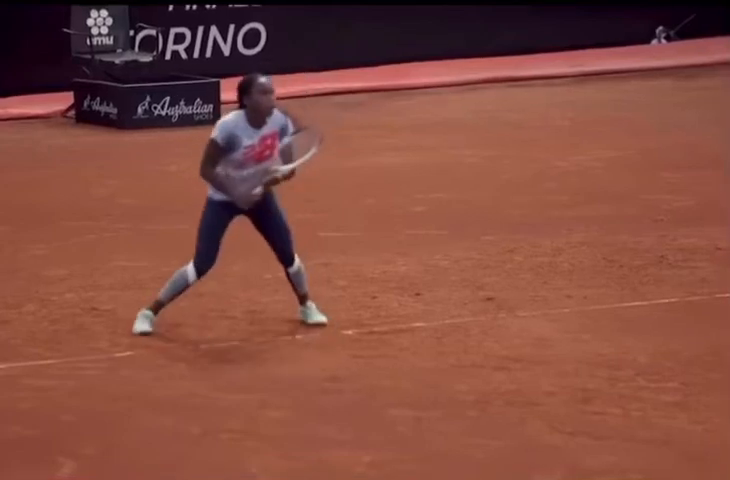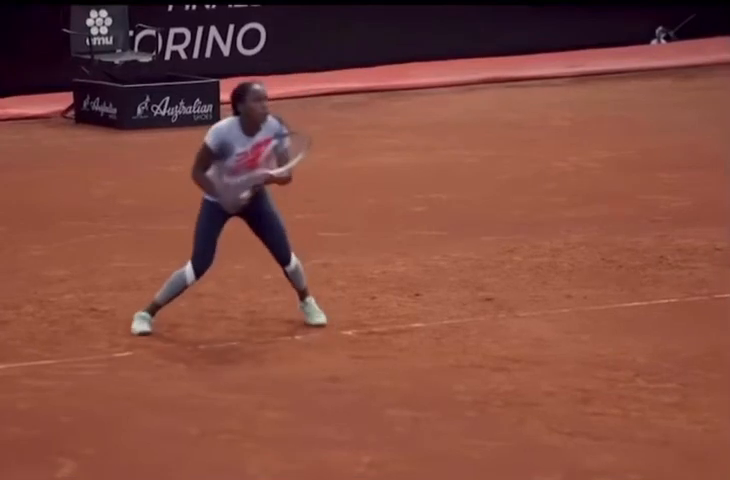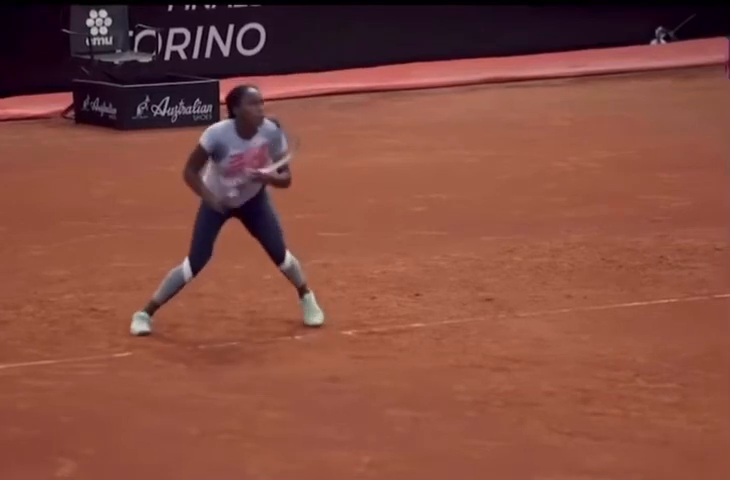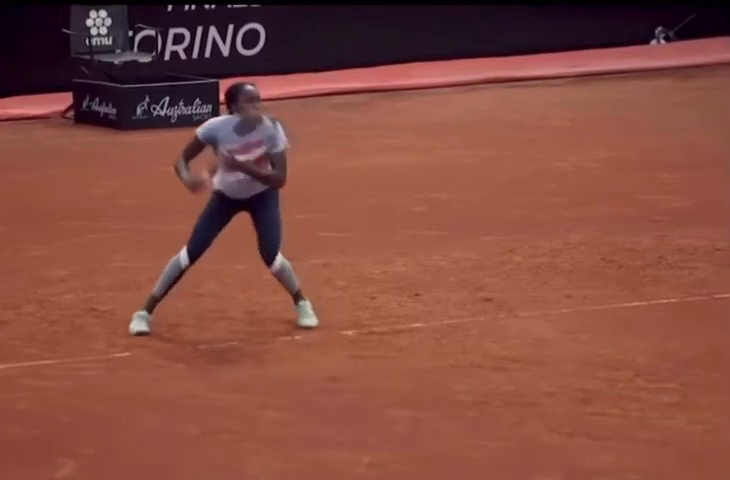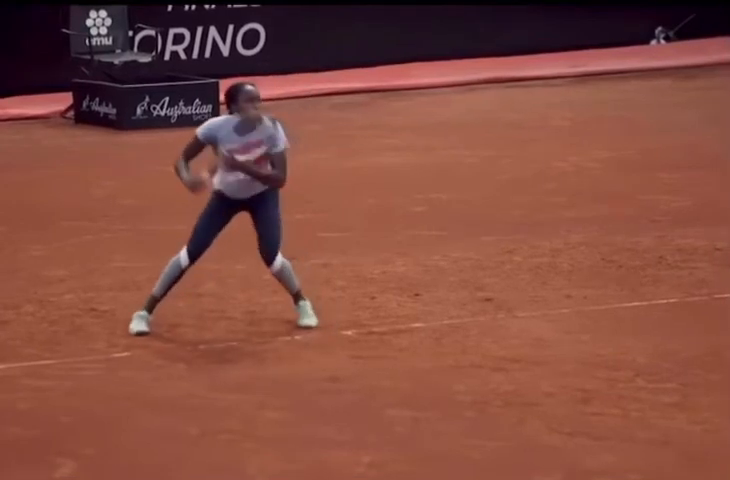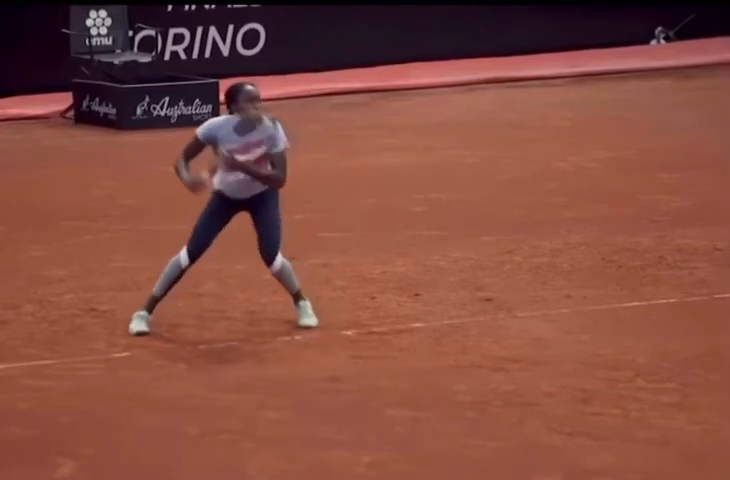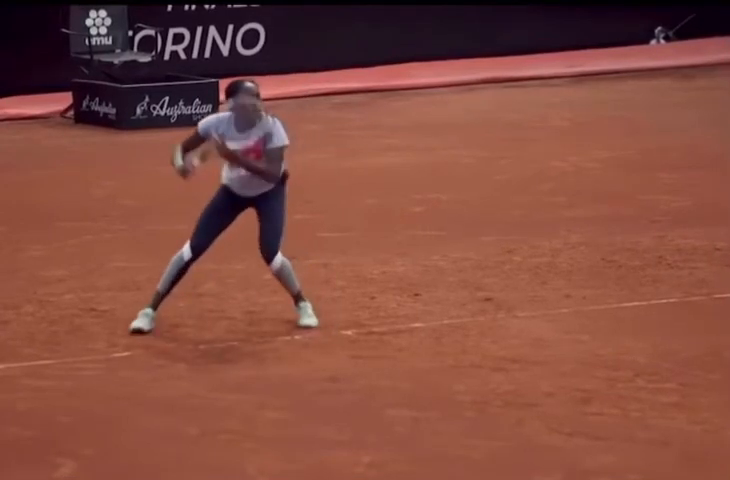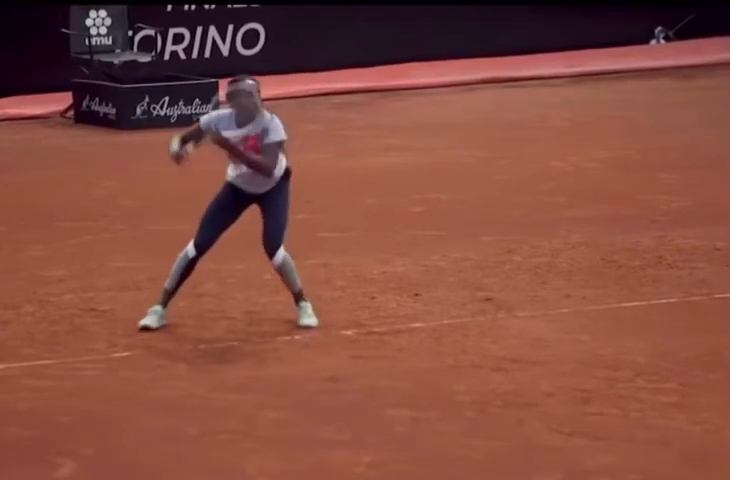
dt=0.3s
person 1, frame 1
left shoulder: (281, 122)
right shoulder: (229, 126)
left elbow: (290, 166)
right elbow: (206, 169)
left wrist: (279, 176)
right wrist: (236, 194)
left hip: (259, 194)
right hip: (223, 198)
left knee: (287, 255)
right knee: (202, 265)
left ankle: (306, 305)
right ankle: (149, 312)
person 1, frame 2
left shoulder: (275, 128)
right shoulder: (222, 132)
left elbow: (286, 174)
right elbow: (197, 172)
left wrist: (271, 177)
right wrist: (223, 197)
left hip: (254, 196)
right hip: (218, 200)
left knee: (284, 254)
right knee: (199, 265)
left ankle: (307, 302)
right ankle: (147, 314)
person 1, frame 3
left shoulder: (272, 132)
right shoulder: (218, 134)
left elbow: (286, 179)
right elbow: (190, 172)
left wrist: (263, 177)
right wrist: (210, 196)
left hip: (253, 199)
right hip: (217, 201)
left knee: (278, 253)
right knee: (195, 263)
left ankle: (307, 298)
right ankle: (146, 313)
person 1, frame 4
left shoulder: (271, 129)
right shoulder: (216, 127)
left elbow: (279, 179)
right elbow: (182, 160)
left wrist: (244, 168)
right wrist: (188, 178)
left hip: (261, 195)
right hip: (224, 194)
left knee: (270, 255)
right knee: (191, 252)
left ankle: (302, 304)
right ankle: (145, 312)
person 1, frame 5
left shoulder: (271, 129)
right shoulder: (216, 127)
left elbow: (280, 179)
right elbow: (182, 159)
left wrist: (242, 166)
right wrist: (187, 178)
left hip: (262, 195)
right hip: (225, 195)
left knee: (270, 255)
right knee: (191, 252)
left ankle: (302, 304)
right ankle: (145, 312)
person 1, frame 6
left shoulder: (271, 129)
right shoulder: (216, 128)
left elbow: (280, 179)
right elbow: (182, 159)
left wrist: (242, 166)
right wrist: (187, 178)
left hip: (262, 194)
right hip: (225, 195)
left knee: (270, 255)
right knee: (191, 252)
left ankle: (302, 304)
right ankle: (145, 312)
person 1, frame 7
left shoulder: (271, 127)
right shoulder: (217, 123)
left elbow: (274, 174)
right elbow: (182, 148)
left wrist: (234, 156)
right wrist: (182, 163)
left hip: (269, 192)
right hip: (233, 190)
left knee: (270, 253)
right knee: (193, 248)
left ankle: (302, 305)
right ankle: (150, 310)
person 1, frame 8
left shoulder: (270, 123)
right shoulder: (219, 119)
left elbow: (269, 168)
right elbow: (181, 140)
left wrist: (231, 148)
right wrist: (178, 149)
left hip: (273, 187)
right hip: (237, 186)
left knee: (273, 249)
right knee: (198, 245)
left ankle: (303, 304)
right ankle: (160, 308)
